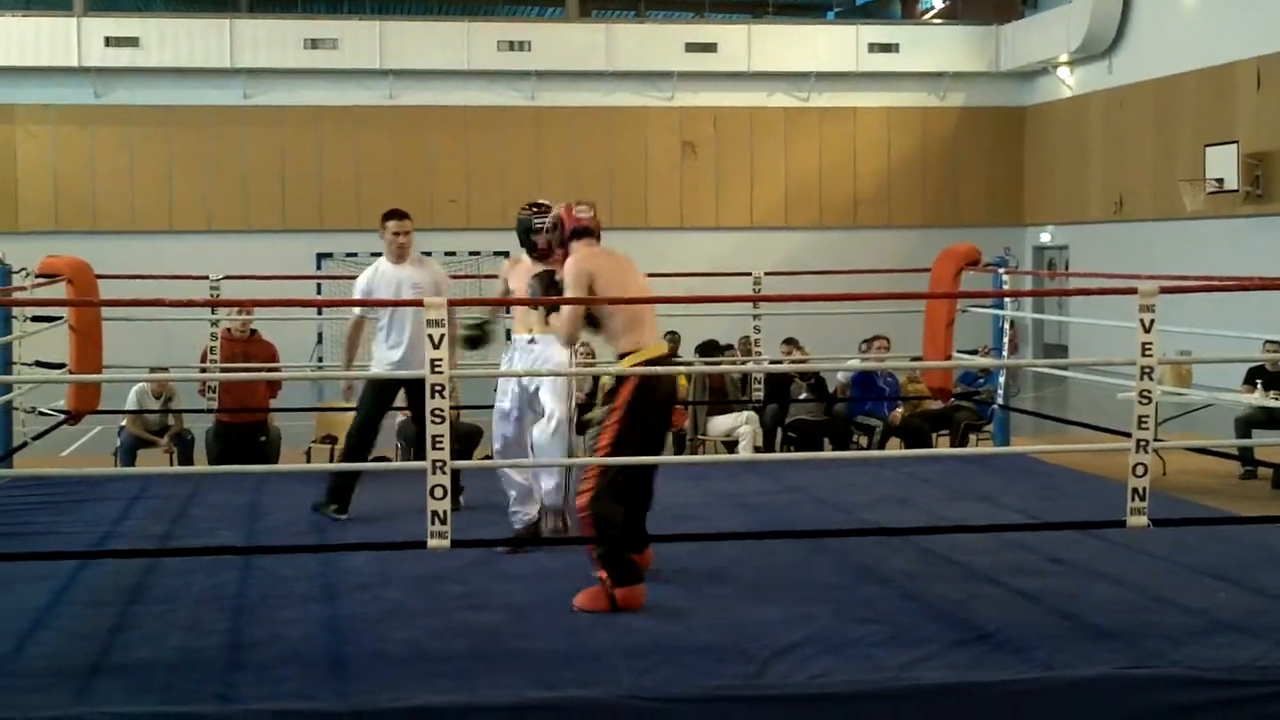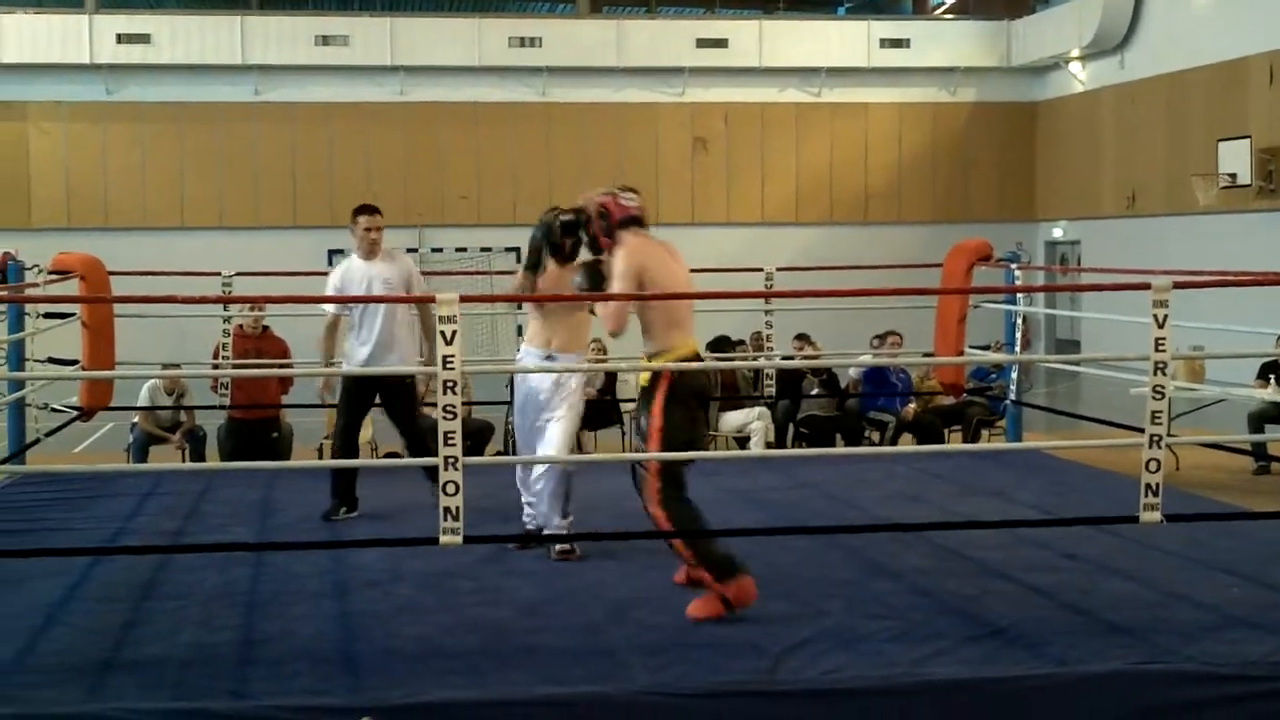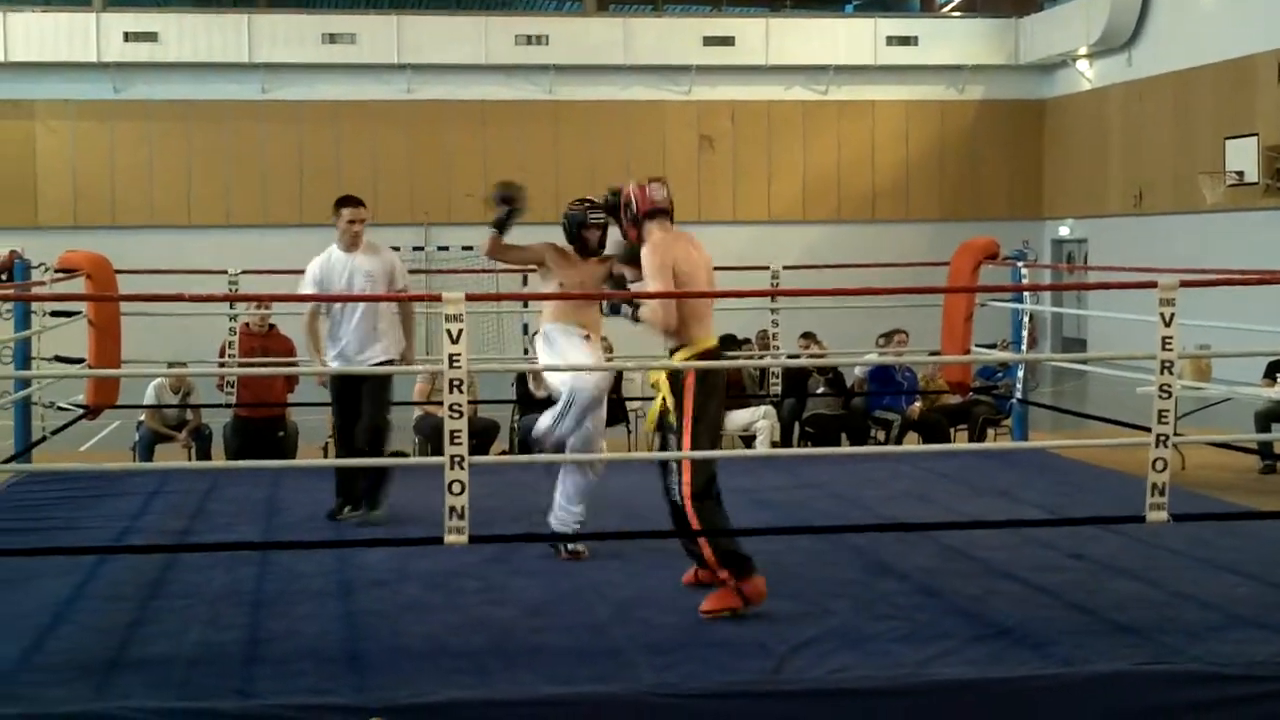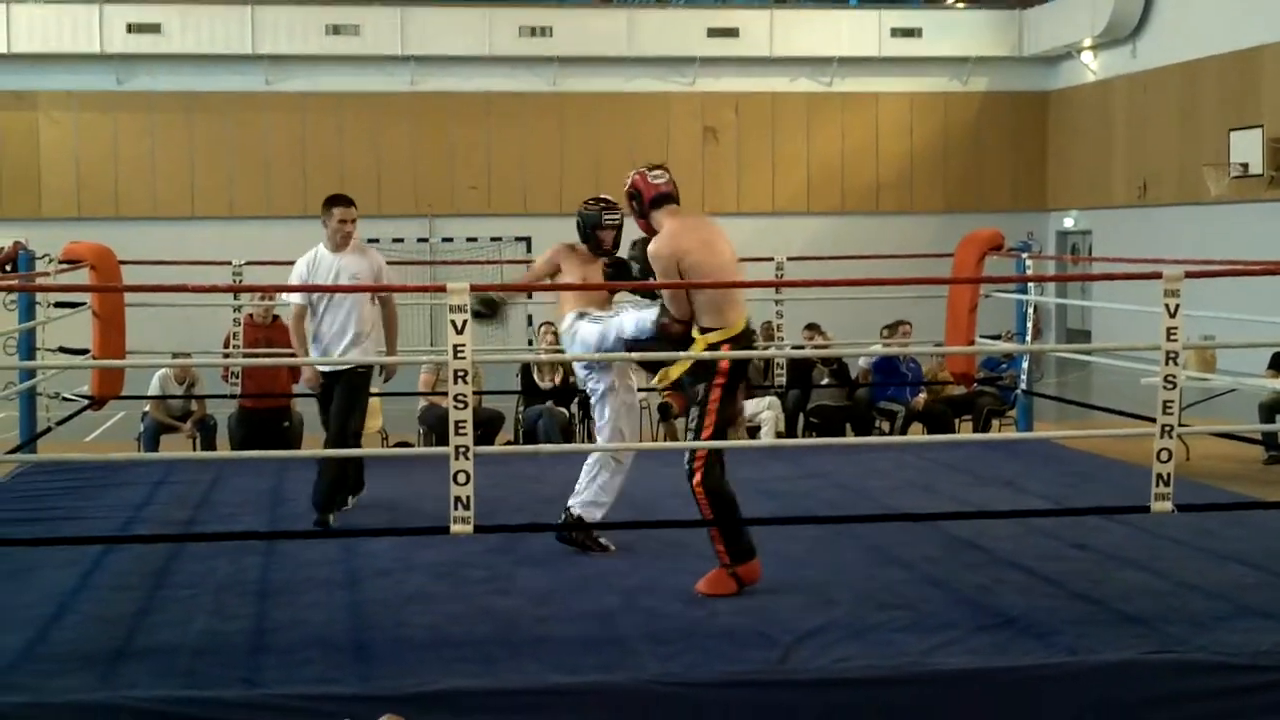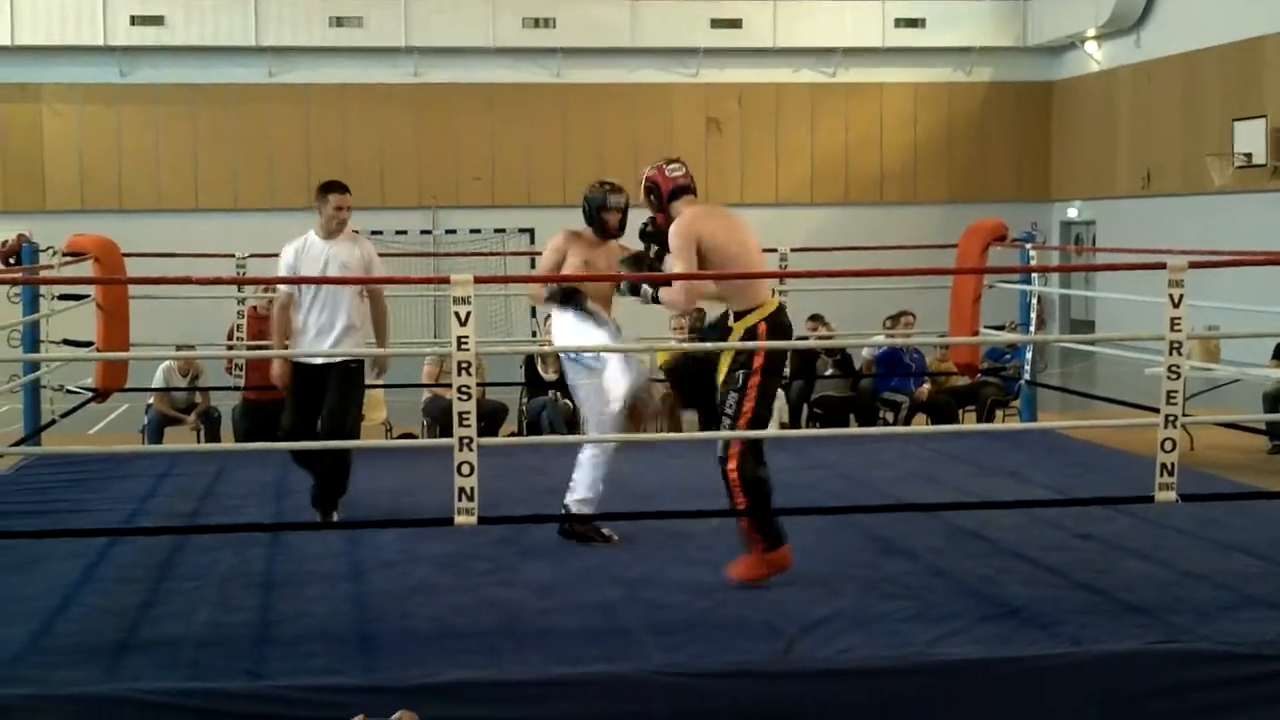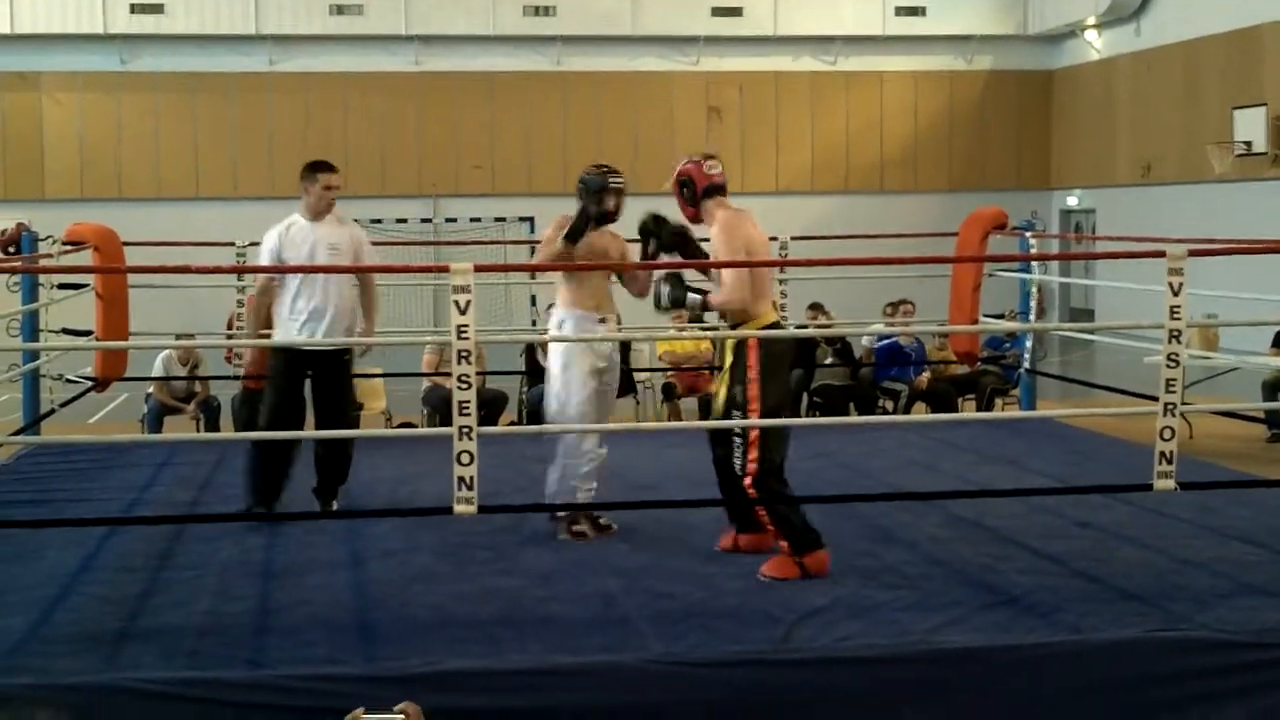
dt=0.2s
person 1, frame 1
left shoulder: (577, 264)
right shoulder: (616, 260)
left elbow: (567, 333)
right wrist: (590, 315)
left hip: (637, 377)
right hip: (661, 368)
left knee: (597, 488)
right knee: (637, 473)
left ankle: (620, 586)
right ankle: (635, 552)
person 1, frame 2
left shoulder: (627, 256)
right shoulder: (667, 251)
left elbow: (613, 325)
left wrist: (592, 292)
left hip: (670, 378)
right hip: (691, 369)
left knee: (659, 488)
right knee: (661, 477)
left ankle: (729, 581)
right ankle: (701, 560)
person 1, frame 3
left shoulder: (654, 251)
right shoulder: (687, 241)
left elbow: (666, 324)
left wrist: (627, 308)
left hip: (694, 372)
right hip: (706, 361)
left knee: (689, 486)
right knee: (681, 474)
left ankle: (741, 581)
right ankle: (711, 560)
person 1, frame 4
left shoulder: (663, 244)
right shoulder: (701, 222)
left elbow: (680, 313)
left wrist: (656, 281)
left hip: (723, 351)
right hip: (734, 336)
left knee: (702, 466)
left ankle: (739, 563)
person 1, frame 5
left shoulder: (684, 227)
right shoulder: (717, 213)
left elbow: (681, 301)
left wrist: (641, 286)
right wrist: (663, 254)
left hip: (758, 335)
right hip: (762, 322)
left knee: (738, 453)
left ankle: (769, 548)
person 1, frame 6
left shoulder: (722, 229)
right shoulder: (735, 220)
left elbow: (736, 300)
left wrist: (686, 296)
right wrist: (685, 247)
left hip: (756, 350)
right hip: (749, 344)
left knee: (754, 463)
right knee: (724, 442)
left ankle: (806, 553)
right ankle: (750, 529)
person 2, frame 1
right shoulder: (512, 266)
right elbow: (500, 300)
left wrist: (560, 293)
right wrist: (481, 325)
left hip: (551, 351)
right hip: (517, 353)
left knee: (553, 428)
right knee: (508, 444)
left ankle: (555, 505)
right ankle: (527, 521)
person 2, frame 2
right shoulder: (536, 268)
right elbow: (517, 294)
right wrist: (535, 257)
left hip: (570, 369)
right hip: (532, 365)
left knee: (555, 456)
right knee: (528, 456)
left ankle: (557, 531)
right ankle: (536, 523)
person 2, frame 3
left shoulder: (606, 264)
right shoulder: (551, 255)
right elbow: (496, 253)
right wrist: (504, 219)
left hip: (590, 354)
right hip: (557, 343)
left knee: (586, 450)
right knee: (588, 386)
left ankle: (564, 528)
right ankle: (549, 433)
person 2, frame 4
left shoulder: (614, 266)
right shoulder: (562, 254)
left elbow: (644, 291)
right elbow: (524, 282)
left wrist: (631, 277)
right wrist: (497, 301)
left hip: (608, 352)
right hip: (584, 332)
left knee: (619, 444)
right knee: (633, 322)
left ankle: (577, 520)
person 2, frame 5
left shoulder: (623, 254)
right shoulder: (567, 241)
right elbow: (535, 287)
right wrist: (557, 293)
left hip: (600, 329)
right hip: (573, 322)
left knee: (603, 430)
right knee: (621, 355)
left ankle: (577, 512)
right ankle: (630, 399)
person 2, frame 6
left shoulder: (617, 243)
right shoulder: (566, 226)
left elbow: (639, 290)
right elbow: (539, 261)
right wrist: (574, 230)
left hip: (605, 331)
right hip: (572, 328)
left knee: (598, 427)
right knee: (574, 422)
left ankle: (582, 503)
right ankle: (564, 508)
person 3, frame 1
left shoulder: (431, 270)
right shoulder: (370, 277)
left elbow: (448, 314)
right elbow: (357, 324)
left wrist: (451, 353)
right wrist: (345, 370)
left hip: (423, 367)
right hip: (383, 367)
right knee: (362, 429)
left ankle: (451, 490)
right ankle: (336, 499)
person 3, frame 2
left shoulder: (402, 265)
right shoulder: (340, 274)
left elbow: (423, 308)
right elbow: (331, 325)
left wrist: (431, 350)
right wrist: (325, 372)
left hip: (397, 363)
right hip: (356, 366)
left knee: (414, 430)
right knee: (344, 434)
left ankle: (440, 478)
right ankle: (344, 500)
person 3, frame 3
left shoulder: (385, 258)
right shoulder: (320, 266)
left elbow: (403, 302)
right elbow: (311, 317)
left wrist: (408, 345)
right wrist: (319, 361)
left hip: (378, 357)
right hip: (340, 362)
left knee: (372, 429)
right knee: (344, 434)
left ankle: (371, 497)
right ankle: (350, 497)
person 3, frame 4
left shoulder: (371, 260)
right shoulder: (307, 264)
left elbow: (387, 307)
right elbow: (297, 318)
left wrist: (392, 353)
right wrist: (305, 363)
left hip: (357, 361)
right hip: (322, 363)
left knee: (341, 434)
right knee: (338, 434)
left ankle: (325, 505)
right ankle: (352, 485)
person 3, frame 5
left shoulder: (362, 249)
right shoulder: (295, 251)
left elbow: (376, 300)
right elbow: (282, 307)
left wrist: (382, 347)
right wrist: (278, 357)
left hip: (346, 356)
right hip: (303, 356)
left knee: (338, 432)
right knee: (295, 429)
left ankle: (328, 501)
right ankle: (325, 477)
person 3, frame 6
left shoulder: (350, 233)
right shoulder: (280, 235)
left elbow: (366, 282)
right elbow: (262, 291)
left wrist: (368, 323)
right wrist: (252, 341)
left hip: (336, 344)
right hip: (288, 343)
left knee: (336, 424)
right knee: (274, 420)
left ankle: (328, 491)
right ankle: (264, 494)
